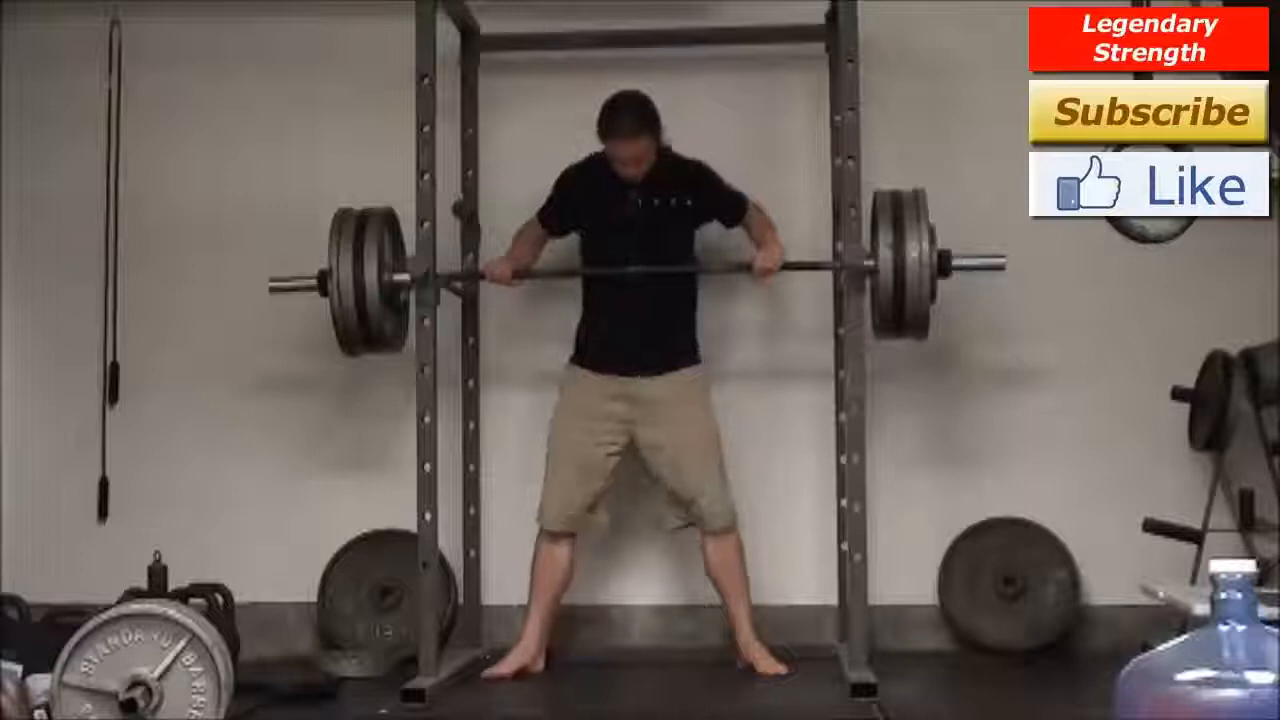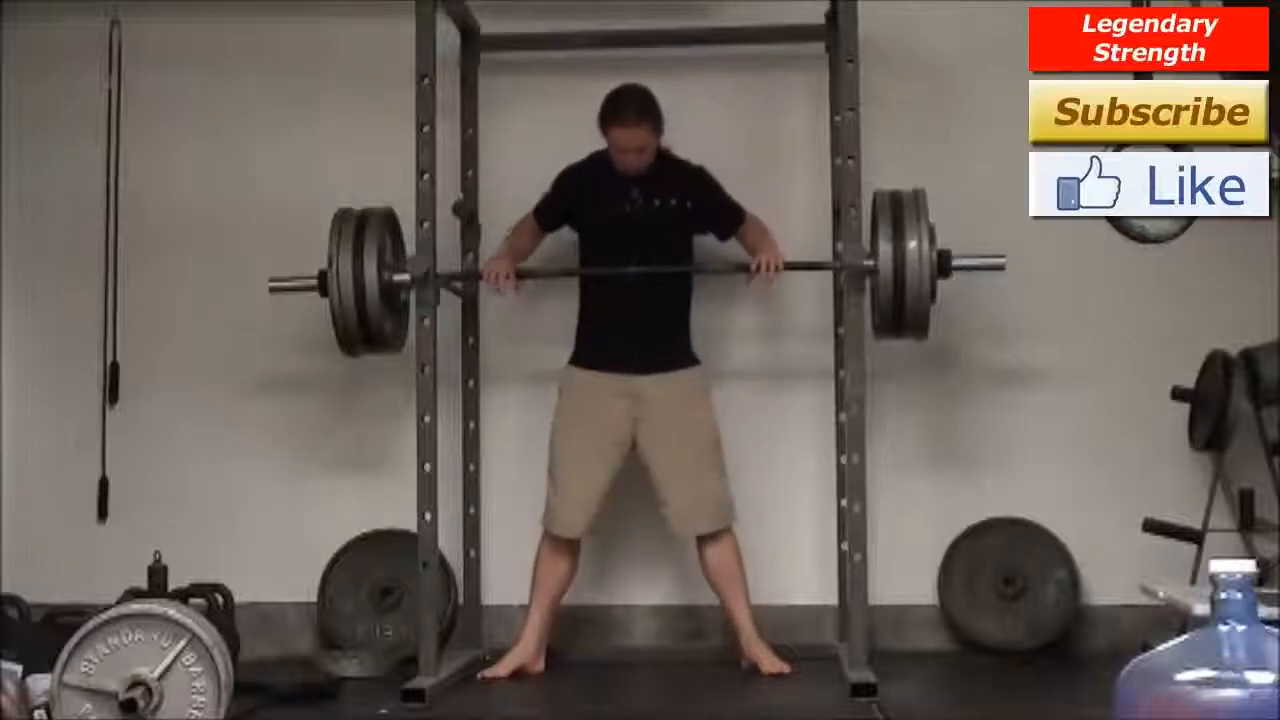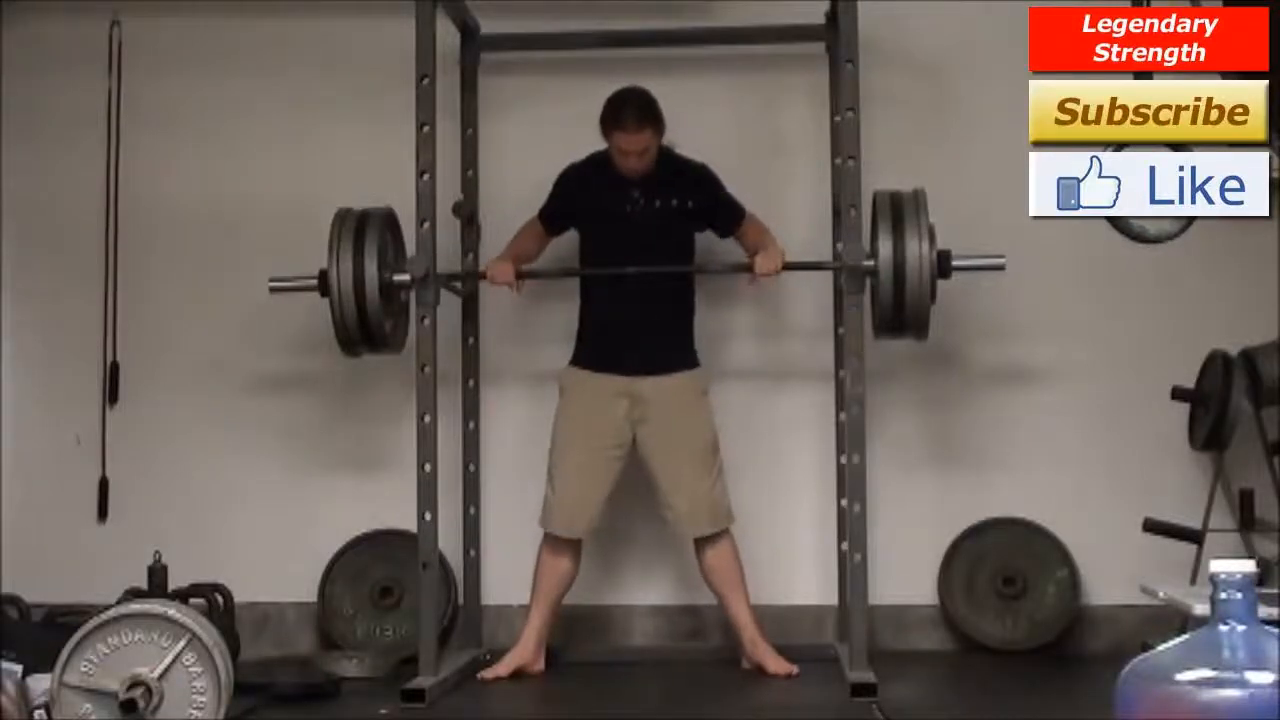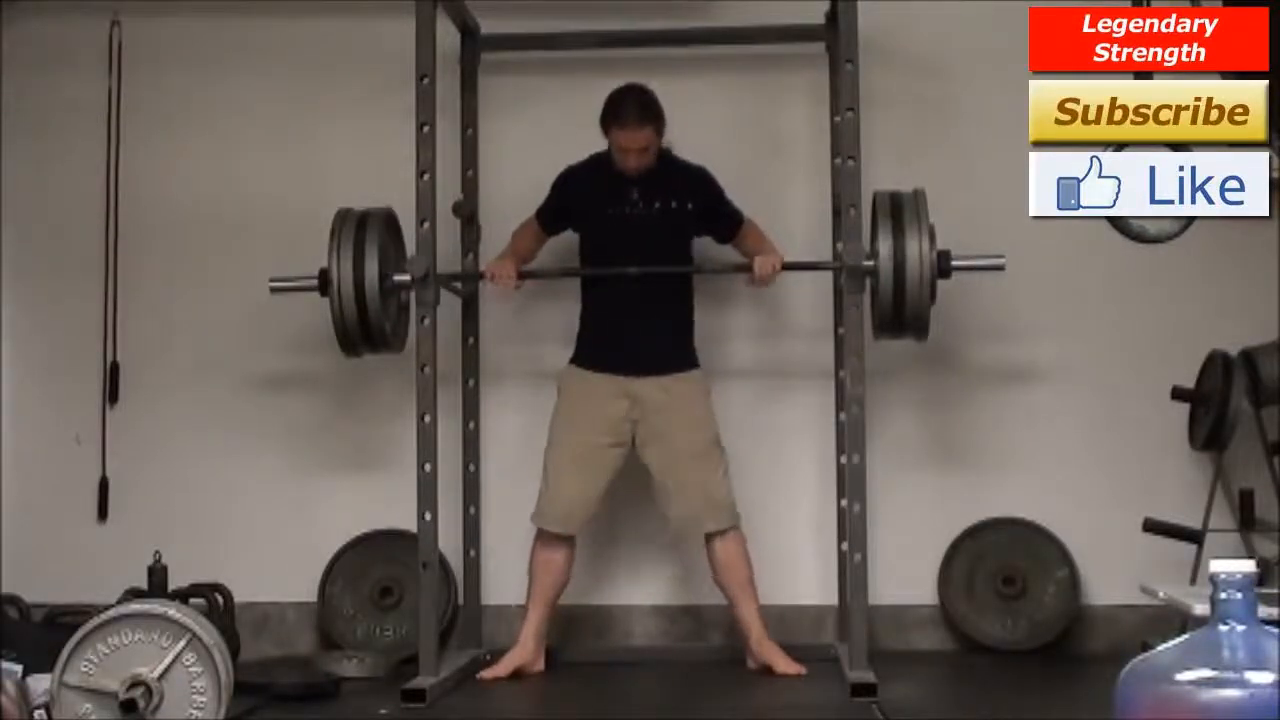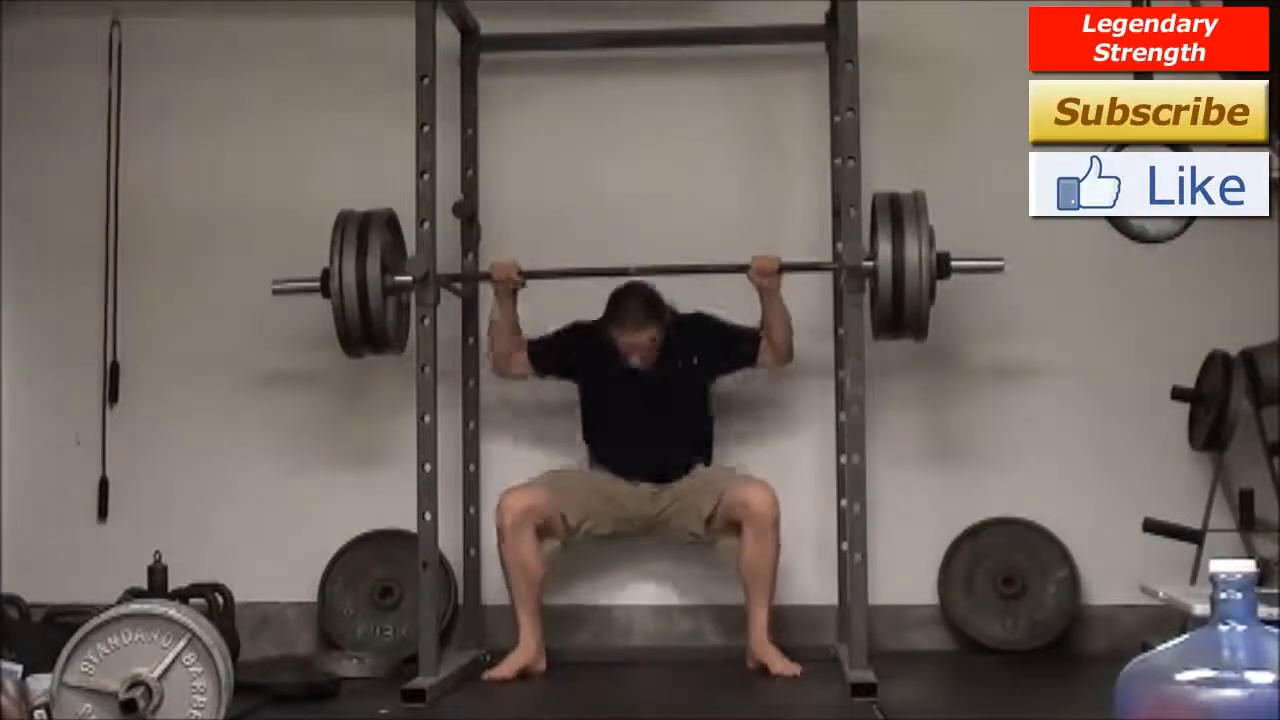
dt=1s
person 1, frame 1
left shoulder: (690, 179)
right shoulder: (579, 183)
left elbow: (748, 213)
right elbow: (542, 227)
left wrist: (768, 243)
right wrist: (511, 260)
left hip: (674, 375)
right hip: (593, 375)
left knee: (714, 512)
right knee: (559, 516)
left ankle: (748, 640)
right ankle: (531, 646)
person 1, frame 2
left shoulder: (689, 182)
right shoulder: (578, 181)
left elbow: (742, 223)
right elbow: (536, 224)
left wrist: (766, 249)
right wrist: (506, 257)
left hip: (674, 373)
right hip: (593, 373)
left knee: (707, 513)
right knee: (565, 517)
left ankle: (750, 641)
right ankle: (530, 647)
person 1, frame 3
left shoulder: (692, 180)
right shoulder: (579, 181)
left elbow: (741, 223)
right elbow: (542, 227)
left wrist: (766, 249)
right wrist: (508, 259)
left hip: (674, 375)
right hip: (593, 374)
left knee: (706, 516)
right knee: (565, 518)
left ankle: (752, 642)
right ankle: (530, 646)
person 1, frame 4
left shoulder: (691, 182)
right shoulder: (579, 182)
left elbow: (739, 230)
right elbow: (538, 226)
left wrist: (765, 253)
right wrist: (508, 260)
left hip: (674, 378)
right hip: (593, 377)
left knee: (713, 513)
right knee: (558, 515)
left ankle: (757, 640)
right ankle: (529, 644)
person 1, frame 5
left shoulder: (698, 334)
right shoulder: (583, 342)
left elbow: (778, 354)
right elbow: (506, 363)
left wrist: (770, 293)
right wrist: (504, 300)
left hip: (686, 482)
right hip: (608, 483)
left knee: (760, 501)
right knee: (515, 507)
left ankle: (759, 642)
right ankle: (529, 646)
